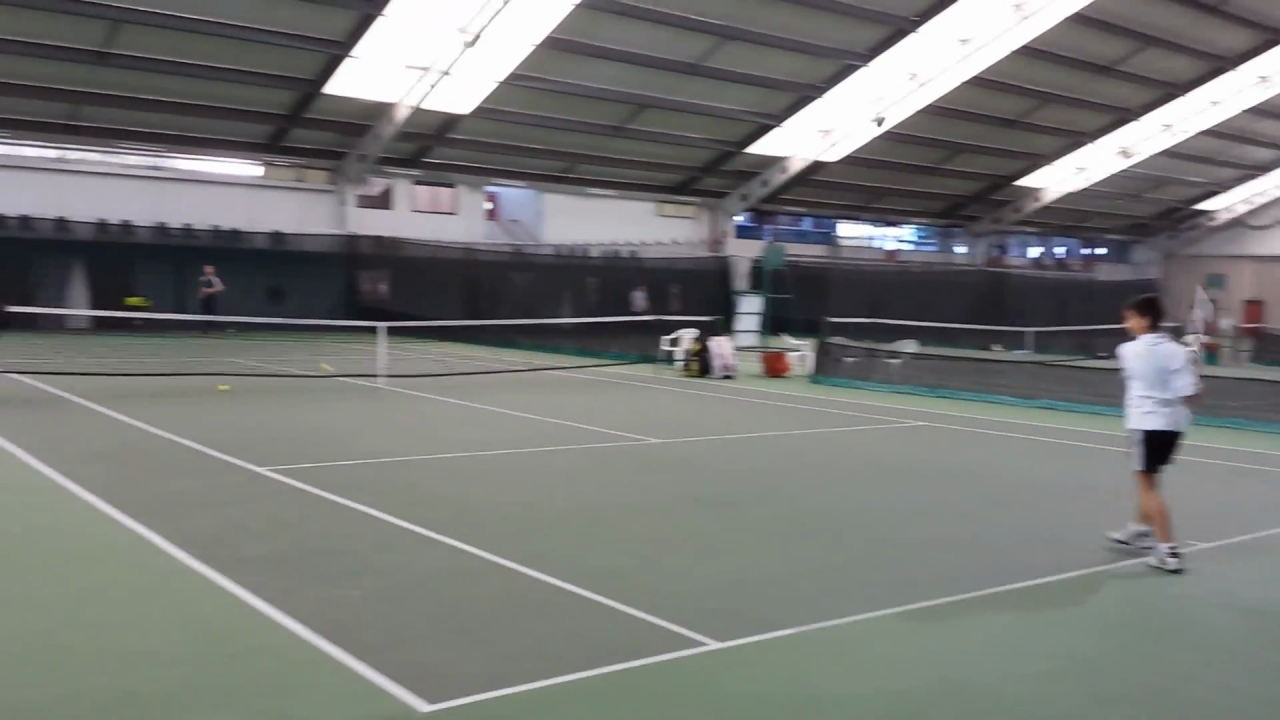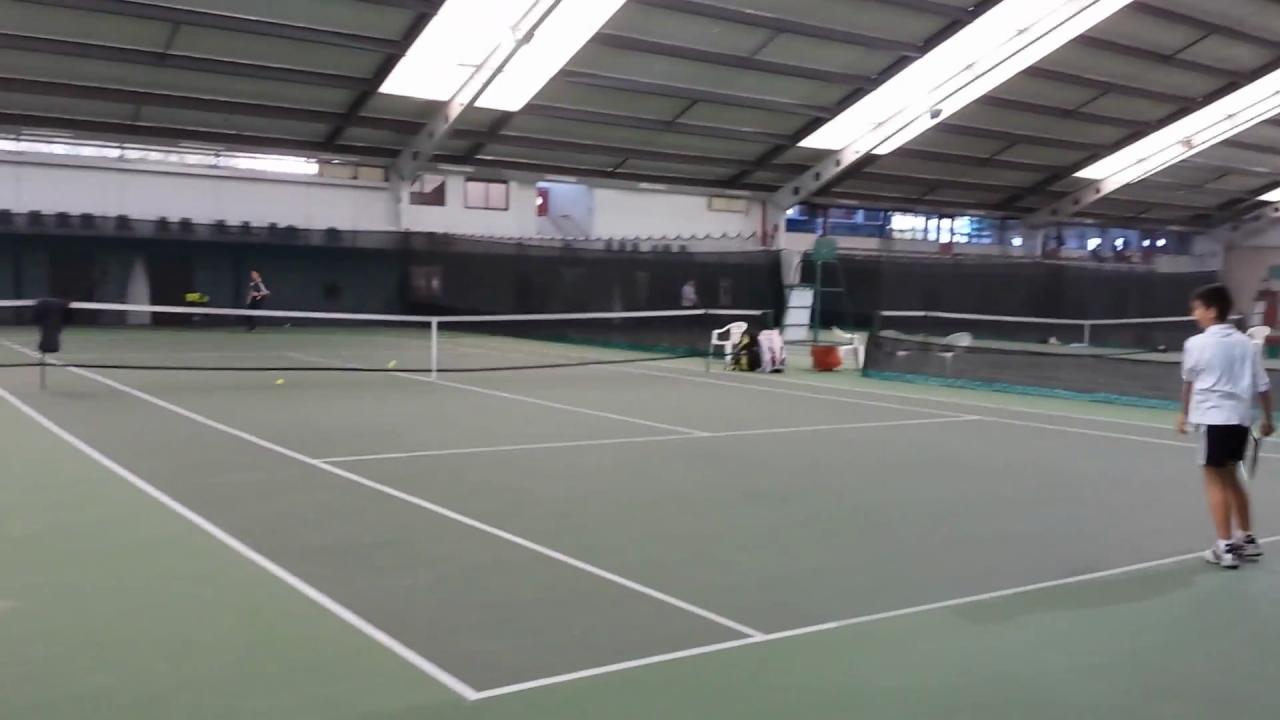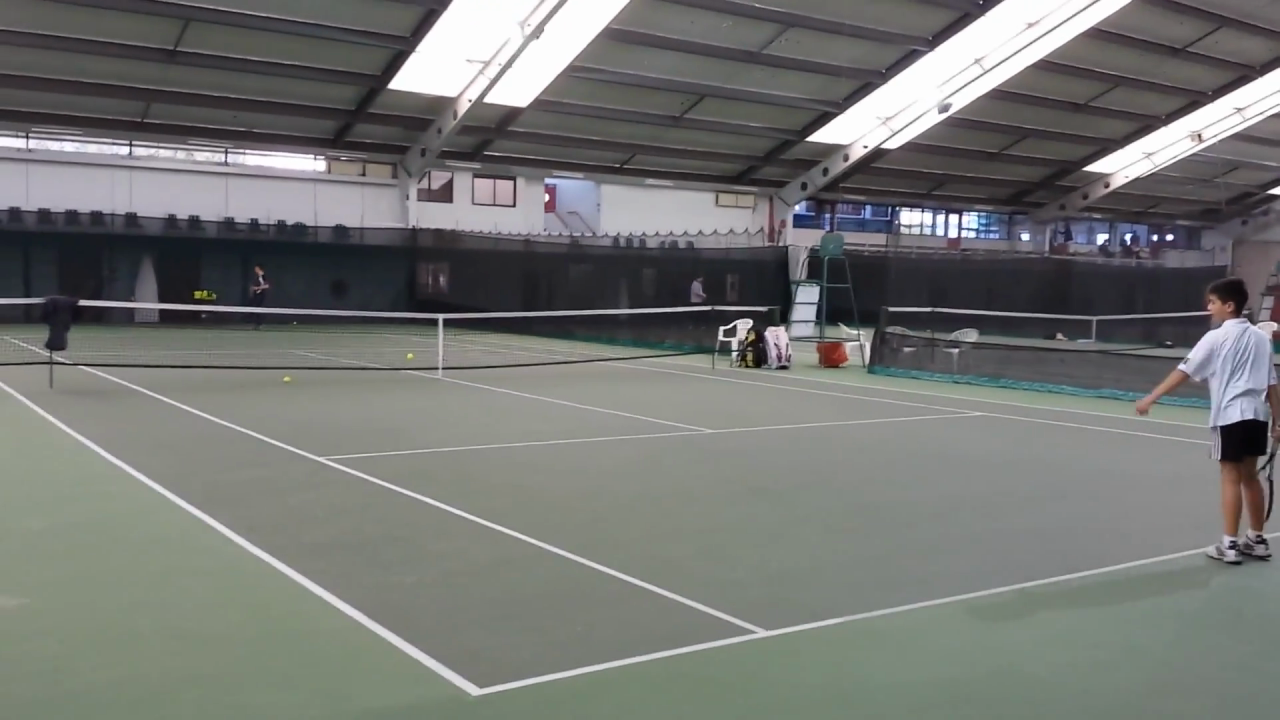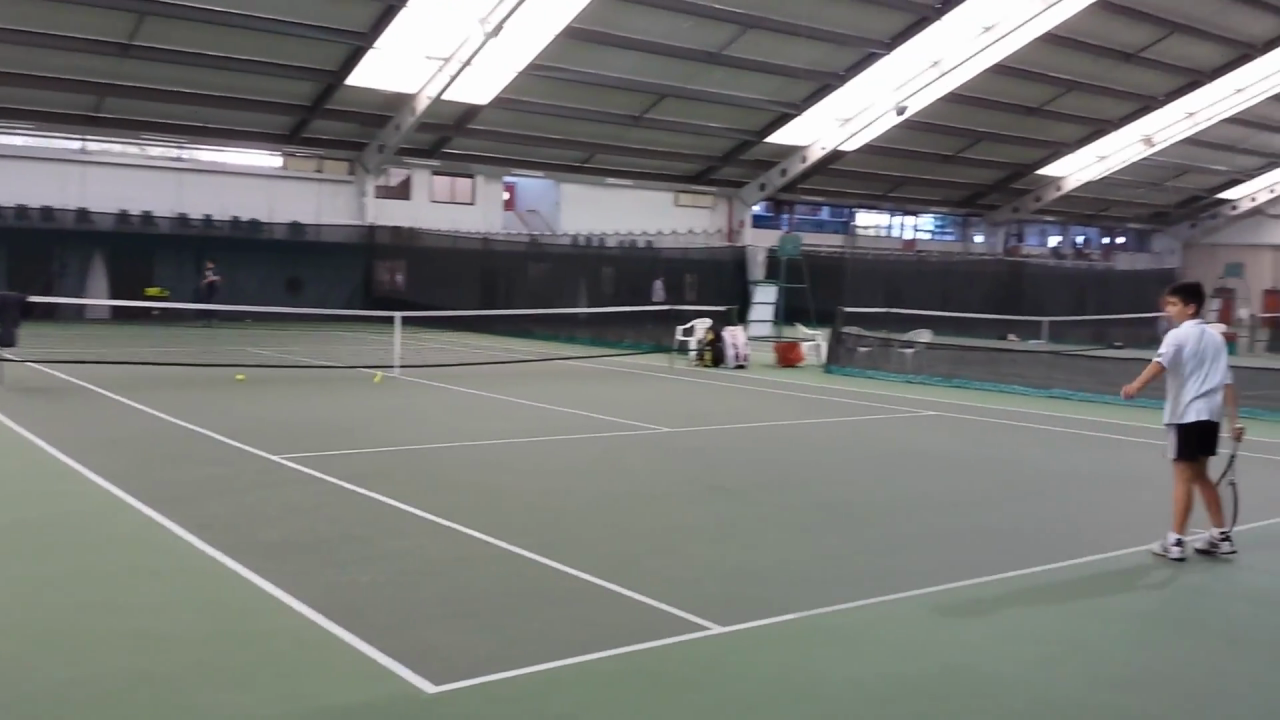
dt=0.2s
person 1, frame 1
left shoulder: (1128, 351)
right shoulder: (1178, 352)
right elbow: (1189, 392)
left hip: (1147, 424)
right hip: (1173, 424)
left knee: (1148, 487)
right knee: (1149, 480)
left ankle: (1168, 551)
right ankle: (1142, 530)
person 1, frame 2
left shoulder: (1196, 344)
right shoulder: (1246, 344)
left elbow: (1188, 383)
right elbow: (1262, 386)
left wrist: (1183, 413)
right wrist: (1268, 418)
left hip: (1212, 419)
right hip: (1240, 419)
left knee: (1215, 482)
right knee: (1230, 478)
left ankle: (1226, 548)
right ankle: (1246, 539)
person 1, frame 3
left shoulder: (1216, 338)
left elbow: (1185, 370)
left wrist: (1151, 397)
left hip: (1229, 415)
right hip: (1257, 415)
left knee: (1230, 479)
right knee: (1250, 477)
left ankle: (1229, 545)
person 1, frame 4
left shoulder: (1178, 336)
right shoulder: (1215, 338)
left elbow: (1160, 362)
right elbow: (1226, 383)
left wrist: (1136, 385)
right wrist: (1234, 419)
left hip: (1185, 415)
right hip: (1210, 414)
left knee: (1183, 478)
right knee: (1200, 476)
left ankle: (1175, 542)
right ankle: (1221, 536)
